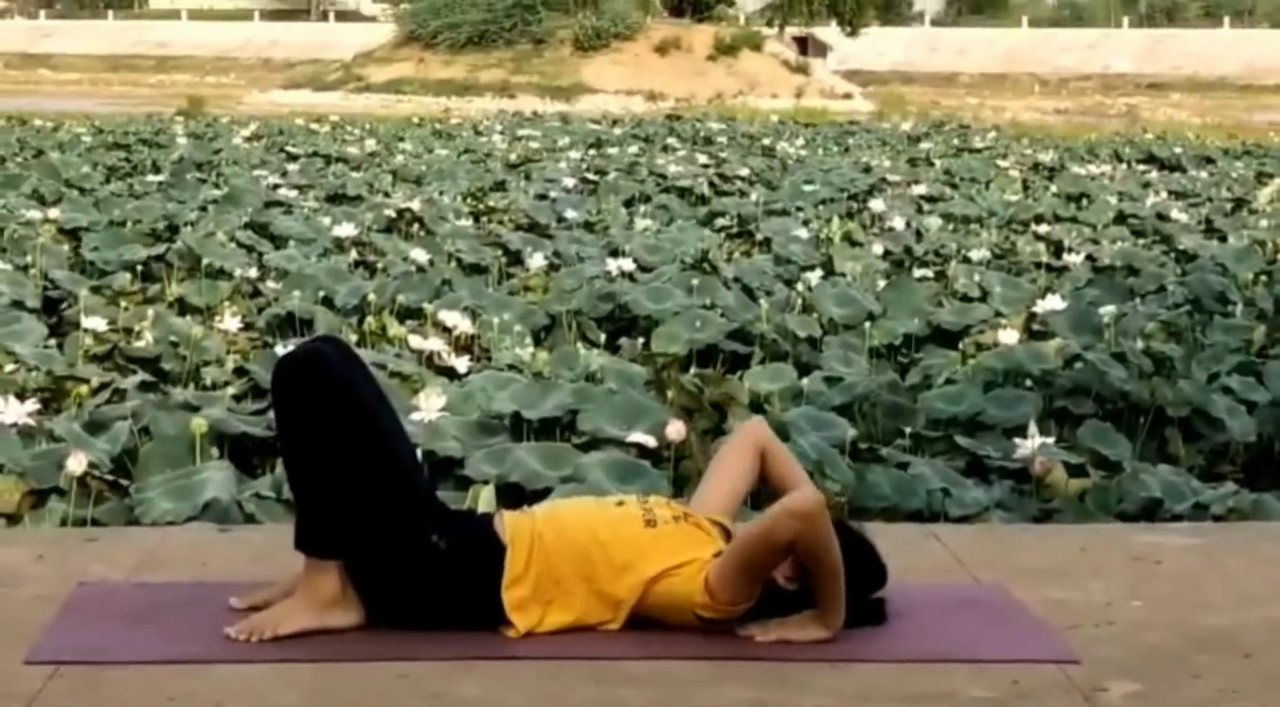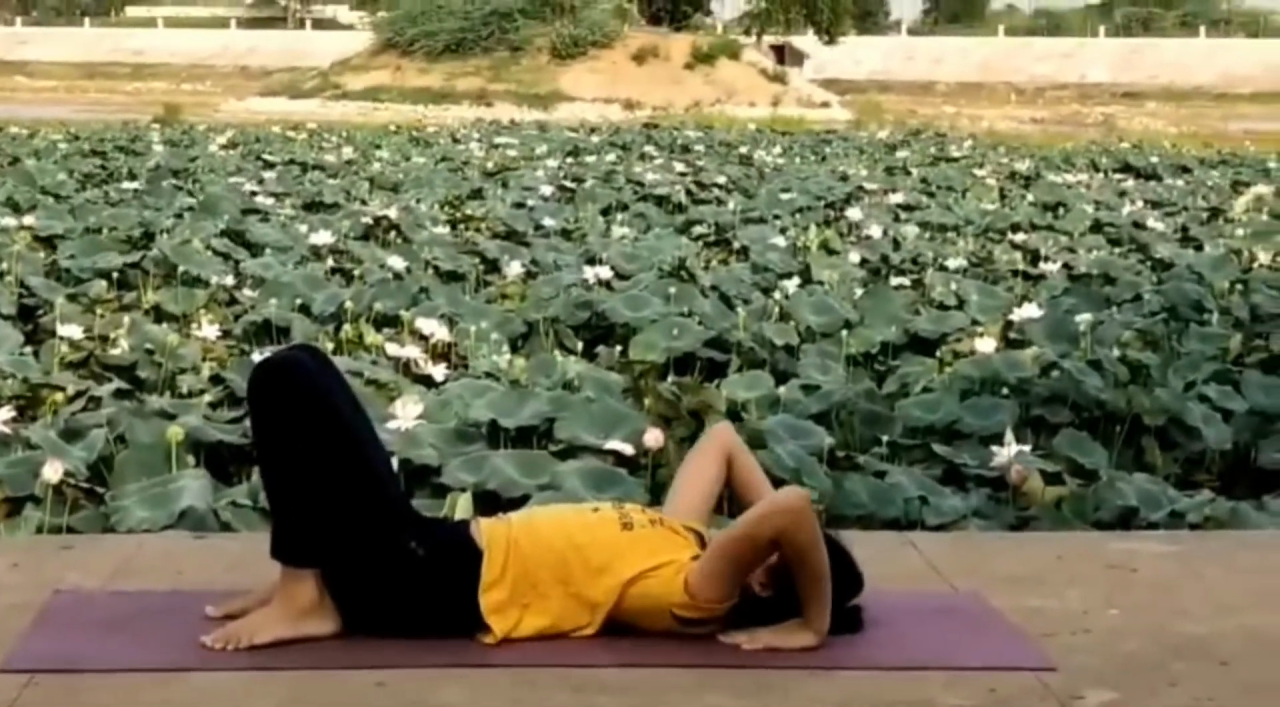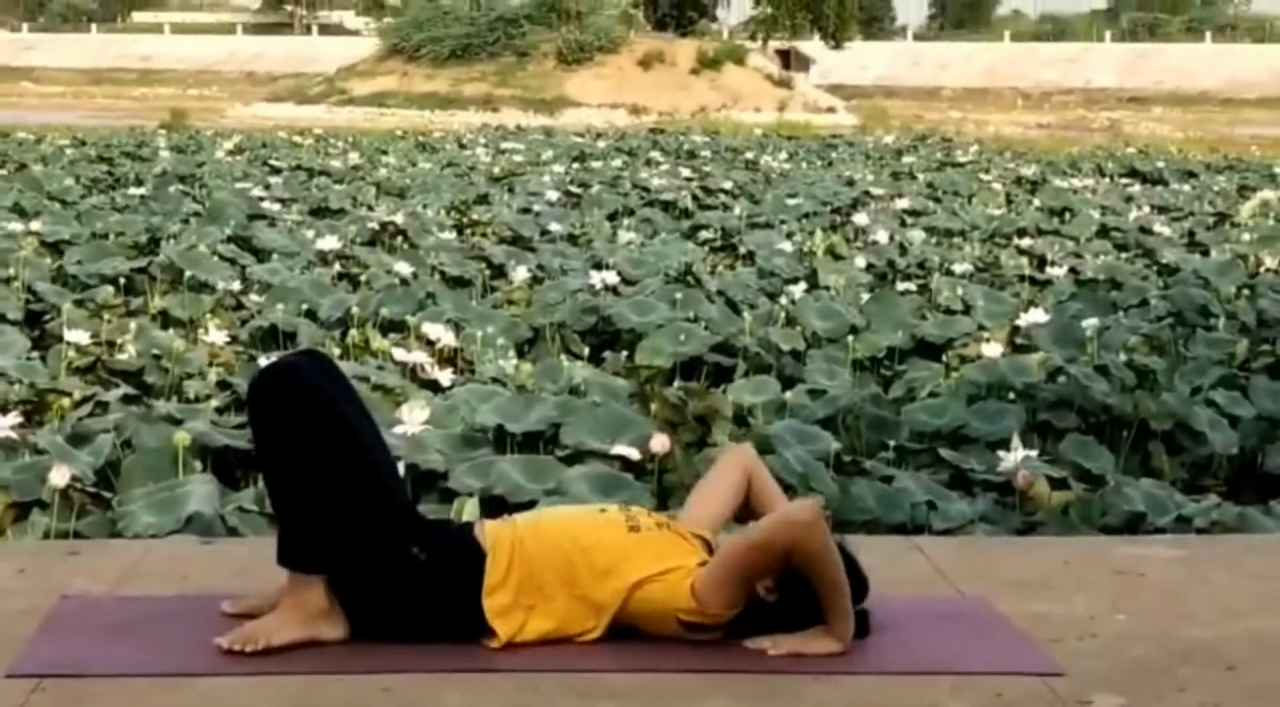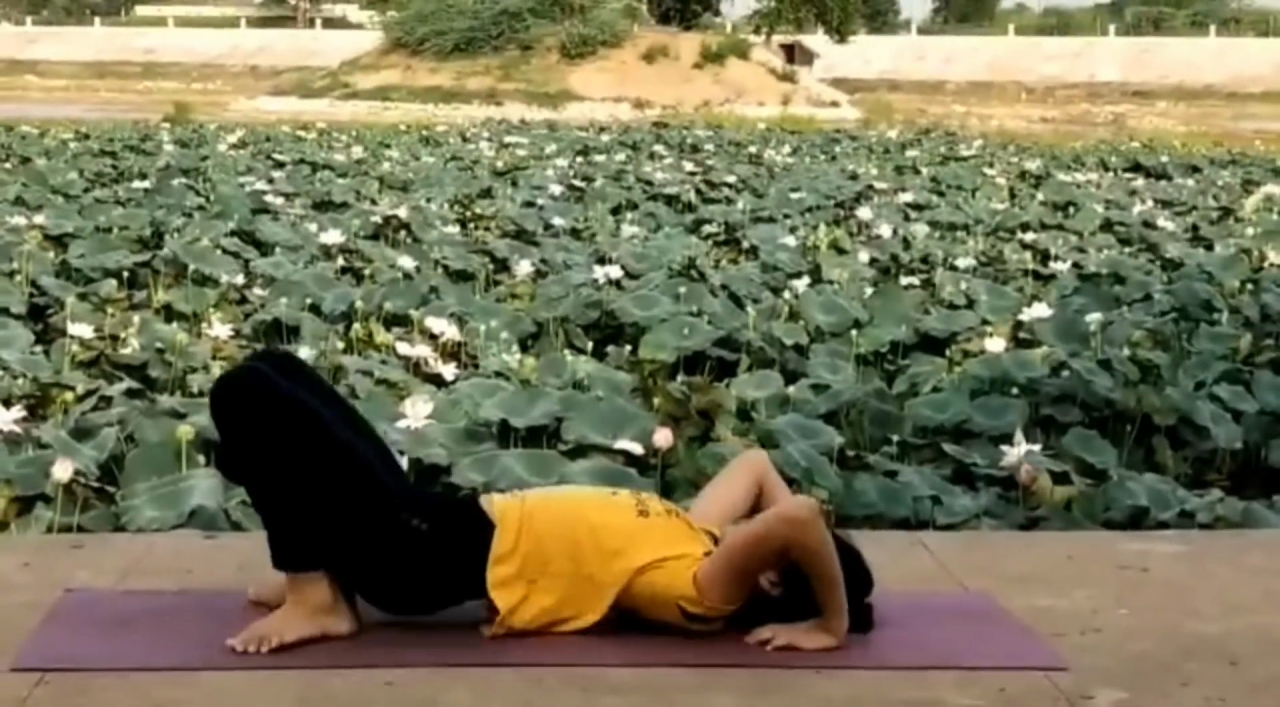
dt=0.2s
person 1, frame 1
left shoulder: (719, 594)
right shoulder: (709, 530)
left elbow: (805, 512)
right elbow: (755, 431)
left wrist: (827, 620)
right wrist: (812, 513)
left hip: (444, 577)
right hip: (460, 546)
left knee: (308, 374)
right knee: (325, 360)
left ankle: (328, 593)
right ankle: (328, 573)
person 1, frame 2
left shoulder: (698, 596)
right shoulder: (684, 538)
right elbow: (721, 436)
left wrist: (814, 626)
right wrist: (776, 520)
left hip: (423, 585)
right hip: (435, 555)
left knee: (284, 382)
right knee: (300, 370)
left ankle: (304, 603)
right ankle: (303, 583)
person 1, frame 3
left shoulder: (705, 602)
right shoulder: (694, 547)
left elbow: (804, 517)
right elbow: (741, 458)
left wrist: (837, 630)
right wrist: (794, 538)
left hip: (429, 586)
right hip: (443, 555)
left knee: (284, 388)
right knee: (304, 374)
left ankle: (312, 606)
right ankle: (315, 584)
person 1, frame 4
left shoulder: (703, 593)
right shoulder: (704, 537)
left elbow: (799, 515)
right elbow: (755, 460)
left wrist: (832, 626)
left hip: (444, 553)
right hip: (456, 530)
left knee: (245, 393)
right knee: (271, 374)
left ankle: (315, 599)
right ankle: (321, 576)
